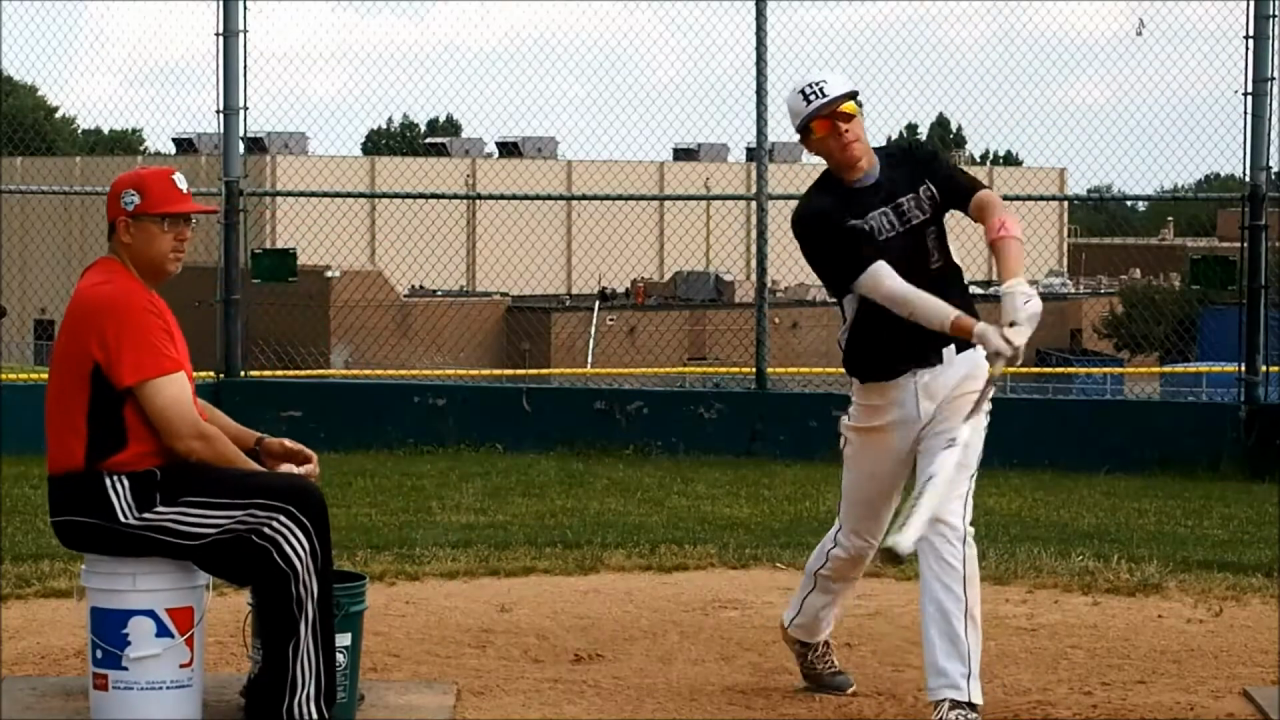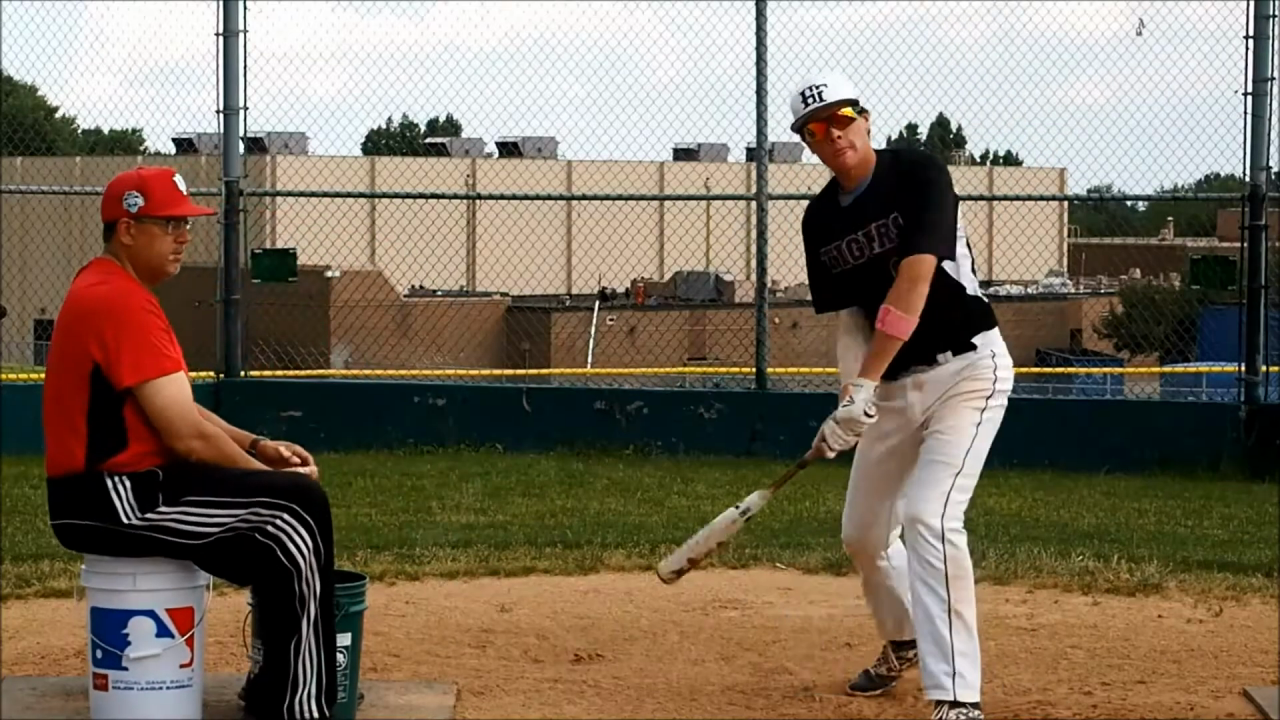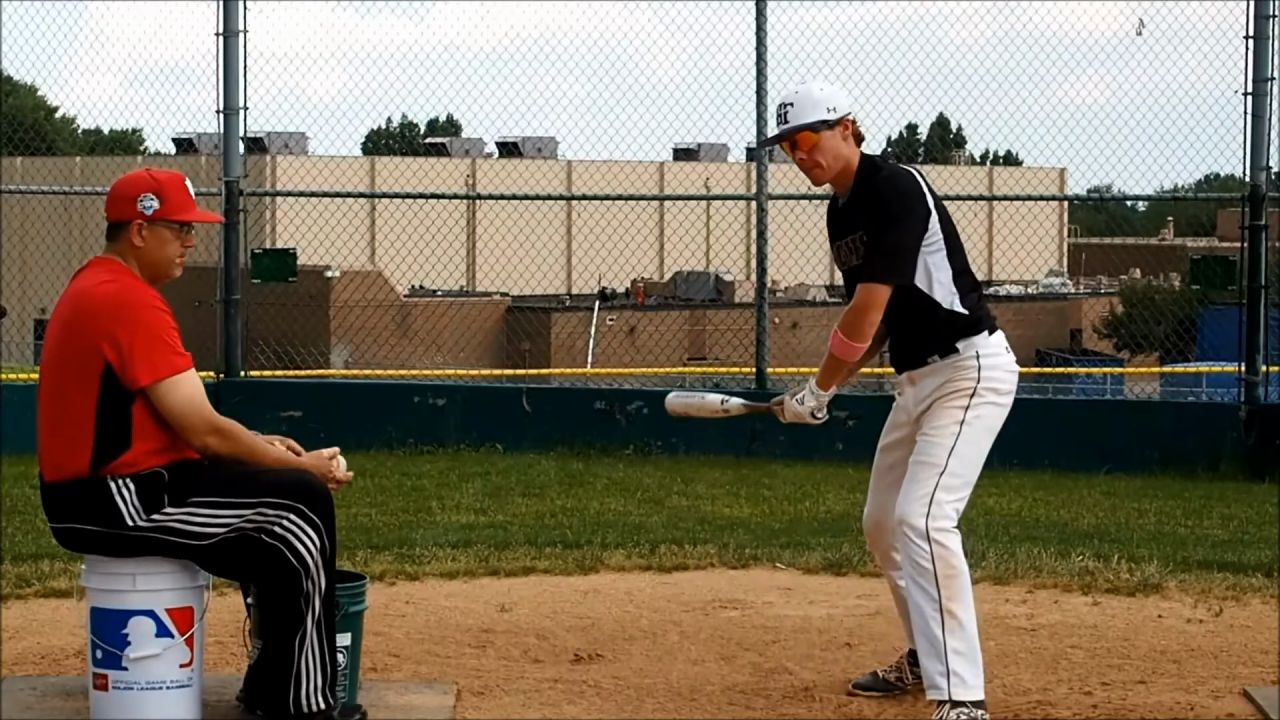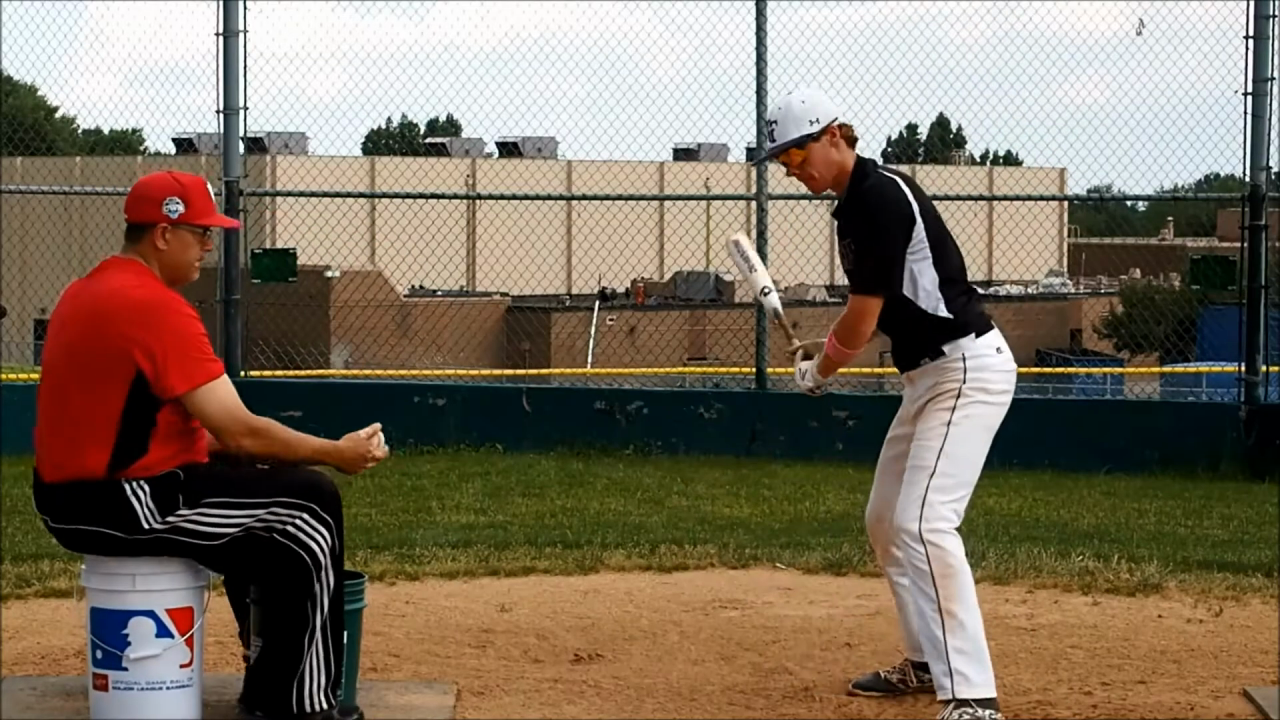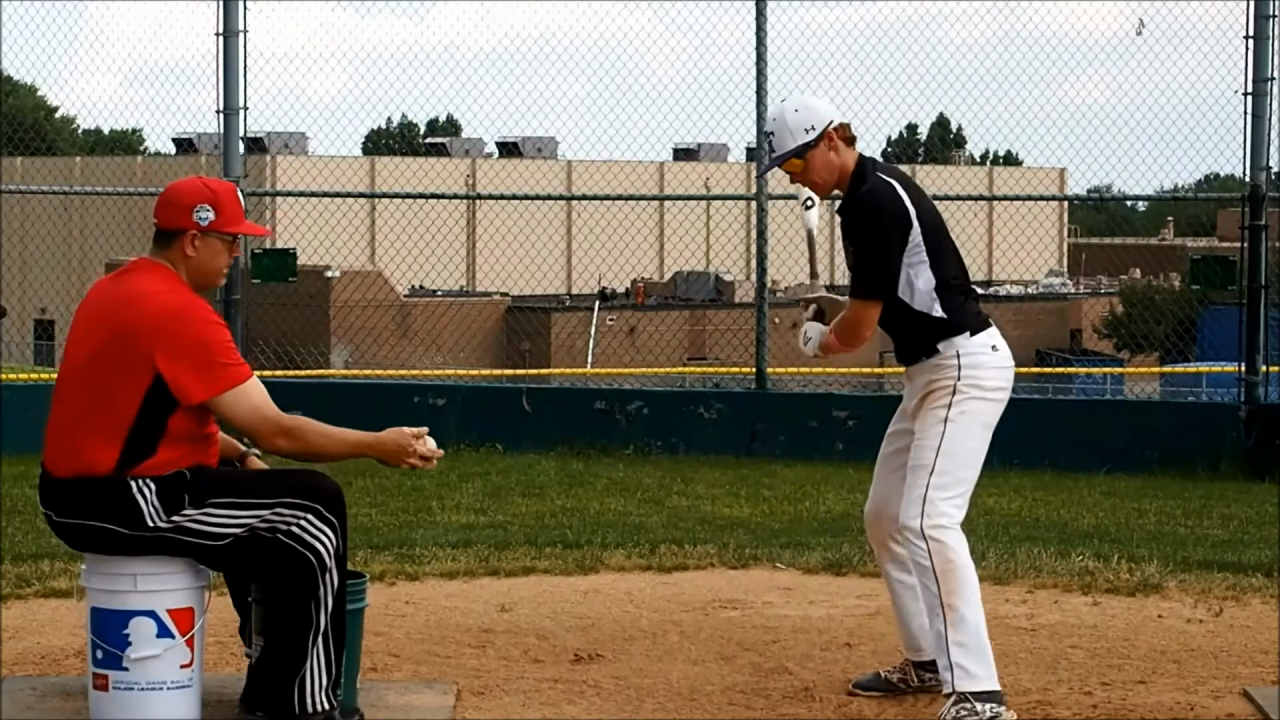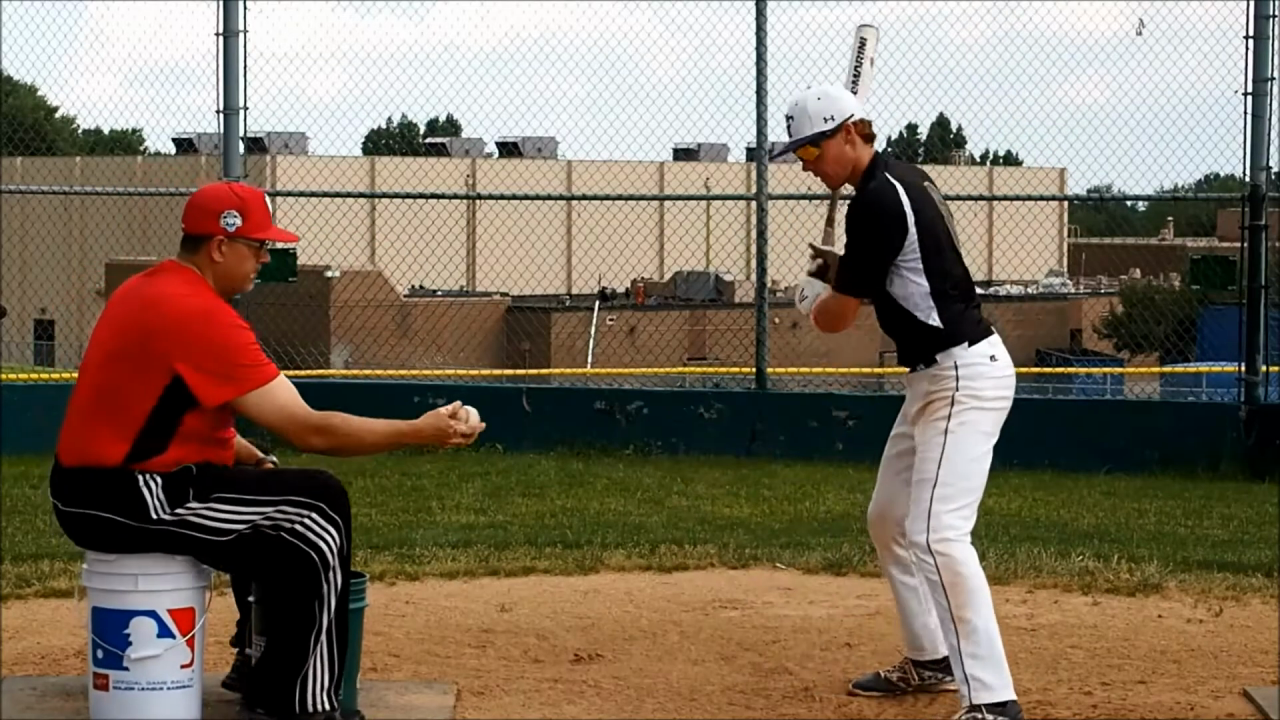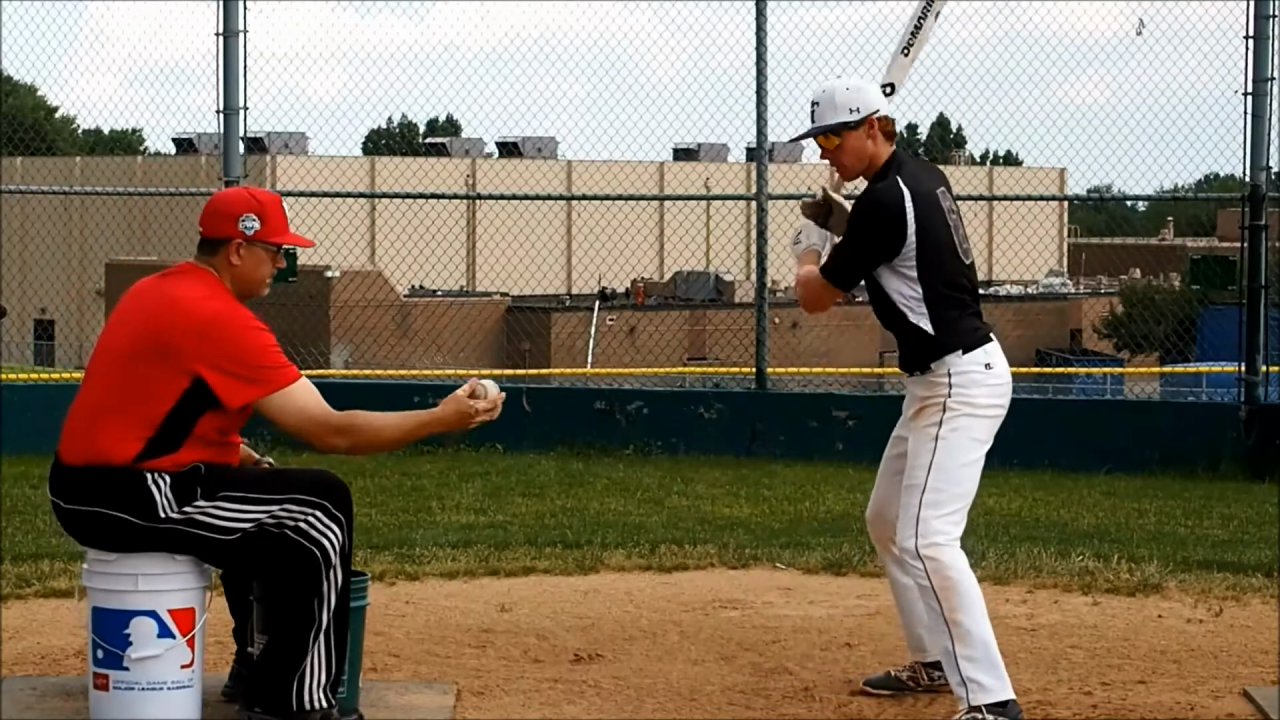
dt=0.2s
person 1, frame 1
left shoulder: (914, 159)
right shoulder: (817, 214)
left elbow: (991, 208)
right elbow: (887, 289)
left wrist: (1015, 284)
right wrist: (972, 328)
left hip: (956, 374)
right hip: (881, 392)
left knee: (944, 523)
right knee: (855, 538)
right ankle: (806, 631)
person 1, frame 2
left shoulder: (918, 171)
right shoulder: (819, 221)
left elbow: (913, 286)
right elbow: (850, 323)
left wrist: (865, 388)
right wrist: (853, 397)
left hip: (969, 369)
right hip: (894, 387)
left knee: (930, 518)
right knee: (864, 530)
right ankle: (904, 639)
person 1, frame 3
left shoulder: (895, 186)
right shoulder: (840, 211)
left elbow: (869, 310)
left wrist: (819, 388)
right wrist: (825, 390)
left hip: (971, 368)
right hip: (916, 378)
left knee: (921, 520)
right knee: (882, 524)
right ankle: (926, 656)
person 1, frame 4
left shoulder: (880, 194)
right shoulder: (853, 202)
left elbow: (862, 317)
left wrist: (819, 370)
right wrist: (826, 350)
left hip: (967, 369)
right hip: (927, 374)
left knee: (921, 522)
right knee: (885, 521)
right ankle: (928, 660)
person 1, frame 5
left shoulder: (873, 199)
right shoulder: (872, 188)
left elbow: (862, 324)
left wrist: (819, 340)
right wrist: (839, 313)
left hip: (964, 366)
right hip: (934, 370)
left knee: (927, 520)
right knee: (885, 517)
right ankle: (927, 659)
person 1, frame 6
left shoulder: (875, 200)
right shoulder: (899, 178)
left elbow: (841, 316)
left wrist: (810, 300)
right wrist: (848, 271)
left hip: (963, 375)
right hip: (941, 374)
left knee: (937, 533)
right knee: (889, 518)
right ankle: (930, 658)
person 1, frame 7
left shoulder: (884, 200)
right shoulder: (921, 175)
left elbow: (815, 298)
left wrist: (808, 248)
right wrist: (844, 224)
left hip: (959, 380)
right hip: (943, 377)
left knee: (927, 538)
right knee: (887, 521)
right ankle: (933, 661)
person 2, frame 1
left shoulder: (130, 293)
right shoulder: (123, 301)
left elbow: (185, 406)
right elbow: (188, 437)
left wrist: (260, 445)
right wrist: (270, 482)
left hip: (120, 485)
right hip: (106, 499)
left knee: (290, 493)
right knee: (295, 508)
person 2, frame 2
left shoulder: (113, 292)
right shoulder: (122, 303)
left elbow: (178, 408)
right elbow: (189, 437)
left wrist: (256, 446)
right wrist: (272, 479)
left hip: (113, 489)
right hip: (109, 501)
left knee: (286, 510)
right knee: (297, 507)
person 2, frame 3
left shoulder: (95, 287)
right shoulder: (131, 302)
left elbow: (178, 411)
right elbow: (203, 431)
left wrist: (255, 443)
right wrist: (298, 467)
left hip: (94, 491)
right hip: (110, 503)
left knee: (276, 503)
right knee: (302, 503)
person 2, frame 4
left shoulder: (90, 288)
right shoulder: (158, 307)
right elbow: (240, 431)
left wrist: (246, 451)
right wrist: (336, 452)
left hip: (79, 493)
right hip: (119, 505)
left knee: (263, 491)
right knee: (310, 505)
person 2, frame 5
left shoulder: (112, 290)
right shoulder: (181, 313)
right elbow: (276, 432)
left wrist: (240, 455)
right wrist: (378, 445)
left hip: (83, 492)
right hip: (122, 503)
left knee: (271, 500)
right knee: (315, 507)
person 2, frame 6
left shoulder: (144, 289)
right shoulder: (203, 315)
right elbow: (309, 431)
left wrist: (257, 461)
right wrist: (418, 431)
left hip: (95, 488)
right hip: (125, 500)
left knee: (285, 501)
right knee: (317, 509)
left ankle: (268, 676)
person 2, frame 7
left shoulder: (155, 289)
right shoulder: (223, 319)
right elbow: (332, 432)
left wrist: (252, 462)
right wrist: (439, 418)
left hip: (89, 487)
right hip: (128, 499)
left knee: (277, 505)
right knee: (318, 511)
left ankle: (264, 672)
